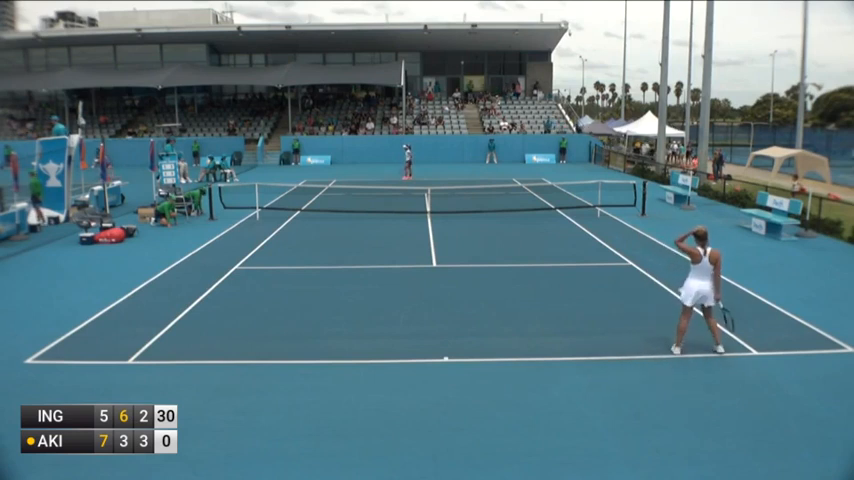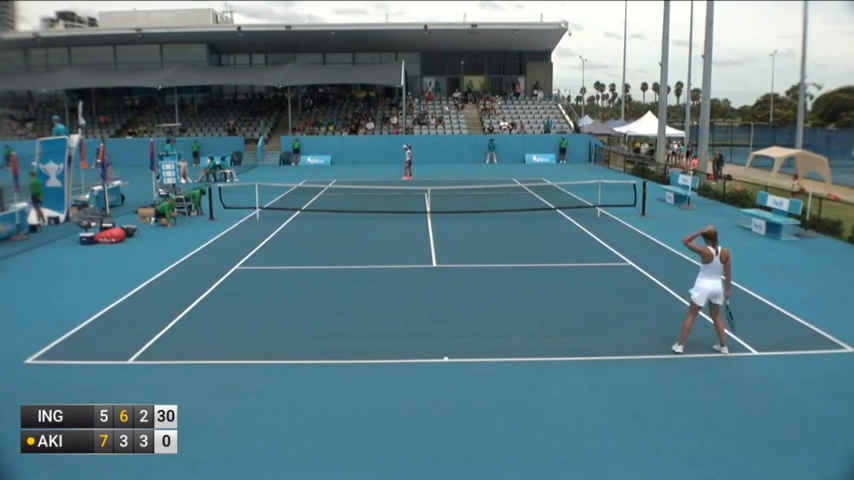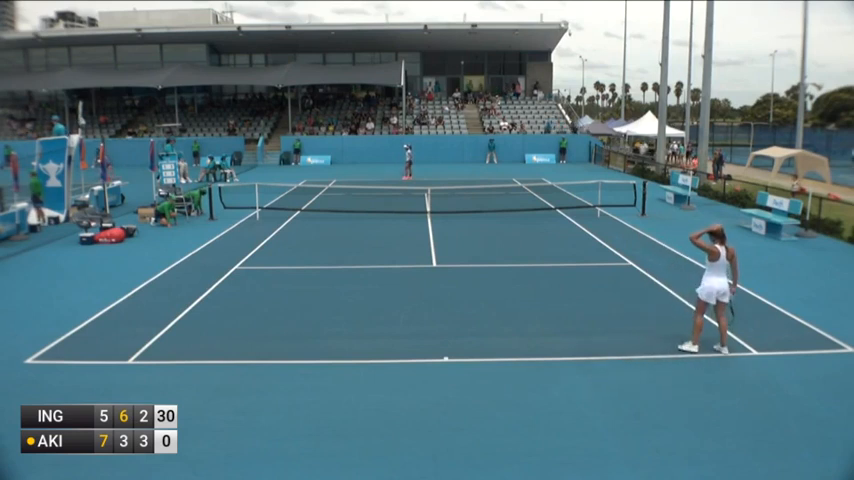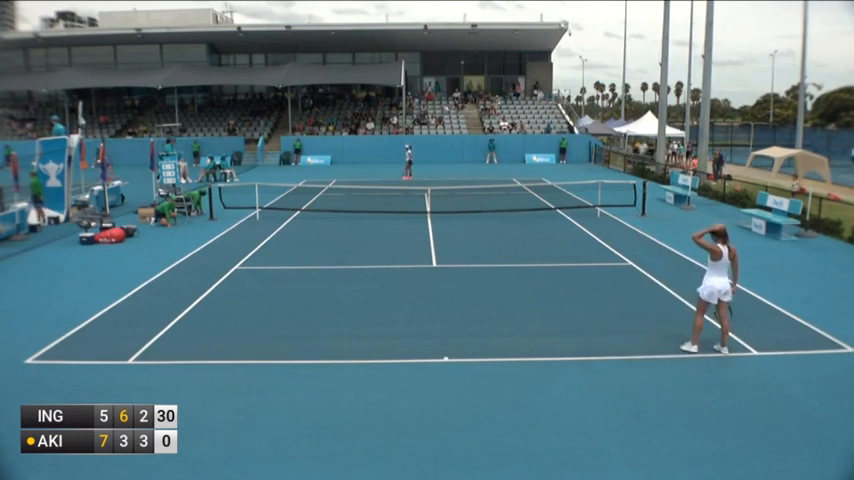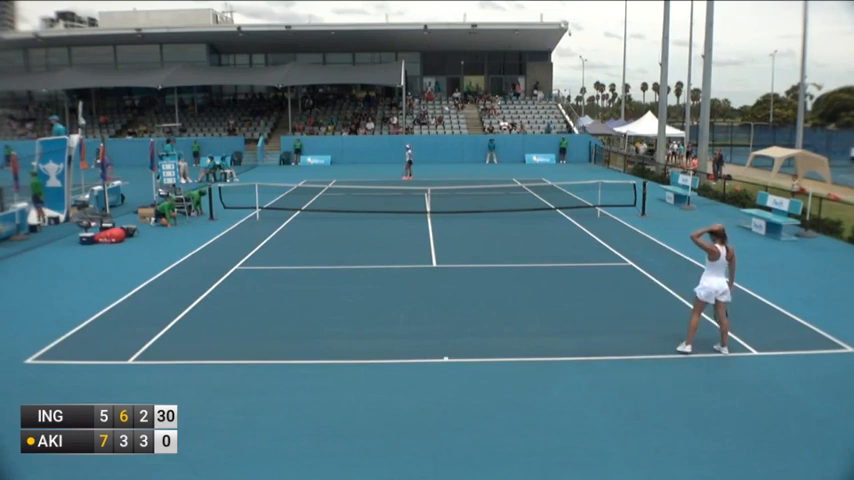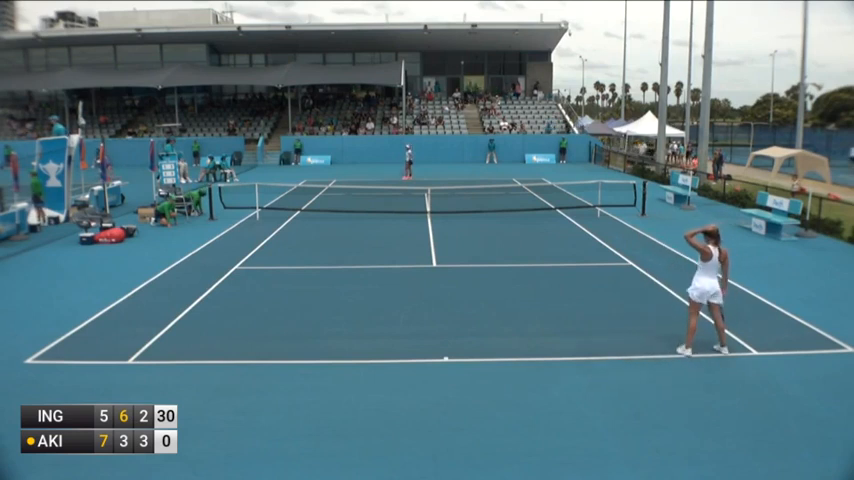
dt=0.2s
person 1, frame 1
left shoulder: (693, 252)
right shoulder: (716, 254)
left elbow: (677, 242)
right elbow: (717, 275)
left wrist: (690, 232)
right wrist: (718, 292)
left hip: (692, 286)
right hip: (707, 288)
left knee: (684, 317)
right knee: (709, 317)
left ankle: (677, 347)
right ankle: (719, 345)
person 1, frame 2
left shoulder: (704, 251)
right shoulder: (726, 253)
left elbow: (686, 241)
right elbow: (728, 274)
left wrist: (699, 233)
right wrist: (728, 289)
left hip: (703, 286)
right hip: (717, 287)
left knee: (691, 316)
right knee: (716, 317)
left ankle: (679, 345)
right ankle: (723, 346)
person 1, frame 3
left shoulder: (712, 249)
right shoulder: (731, 251)
left elbow: (692, 238)
right elbow: (735, 270)
left wrist: (707, 230)
right wrist: (734, 285)
left hip: (709, 284)
right hip: (723, 285)
left knee: (699, 314)
right knee: (721, 316)
left ankle: (694, 344)
right ankle: (723, 346)
person 1, frame 4
left shoulder: (714, 249)
right shoulder: (732, 250)
left elbow: (695, 237)
right elbow: (735, 270)
left wrist: (709, 229)
right wrist: (734, 285)
left hip: (710, 285)
right hip: (724, 284)
left knee: (699, 315)
right knee: (723, 316)
left ankle: (693, 344)
right ankle: (723, 346)
person 1, frame 5
left shoulder: (712, 249)
right shoulder: (730, 251)
left elbow: (693, 236)
right elbow: (732, 271)
left wrist: (708, 229)
right wrist: (731, 286)
left hip: (708, 285)
right hip: (722, 285)
left knee: (695, 314)
right knee: (722, 316)
left ankle: (687, 345)
right ankle: (723, 346)
person 1, frame 6
left shoulder: (704, 249)
right shoulder: (724, 253)
left elbow: (687, 236)
right elbow: (725, 273)
left wrist: (702, 229)
right wrist: (723, 289)
left hip: (700, 285)
right hip: (714, 286)
left knee: (693, 317)
right knee: (717, 317)
left ankle: (687, 348)
right ankle: (723, 346)
